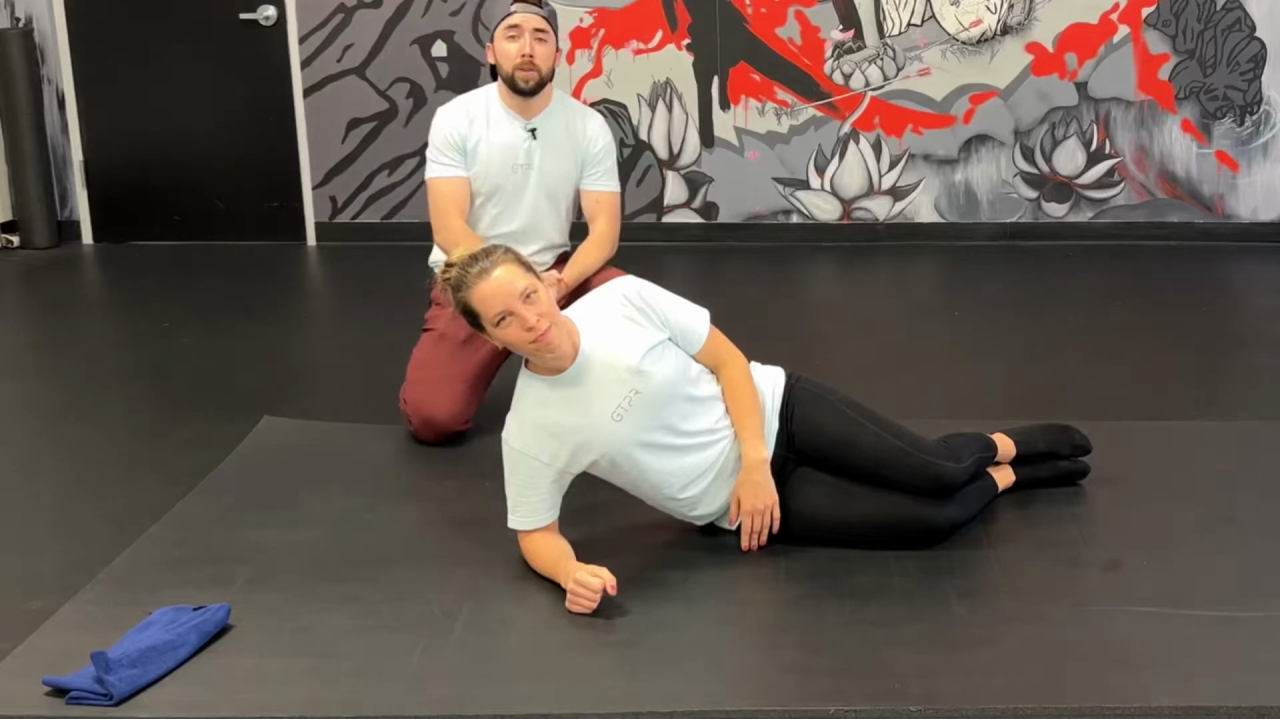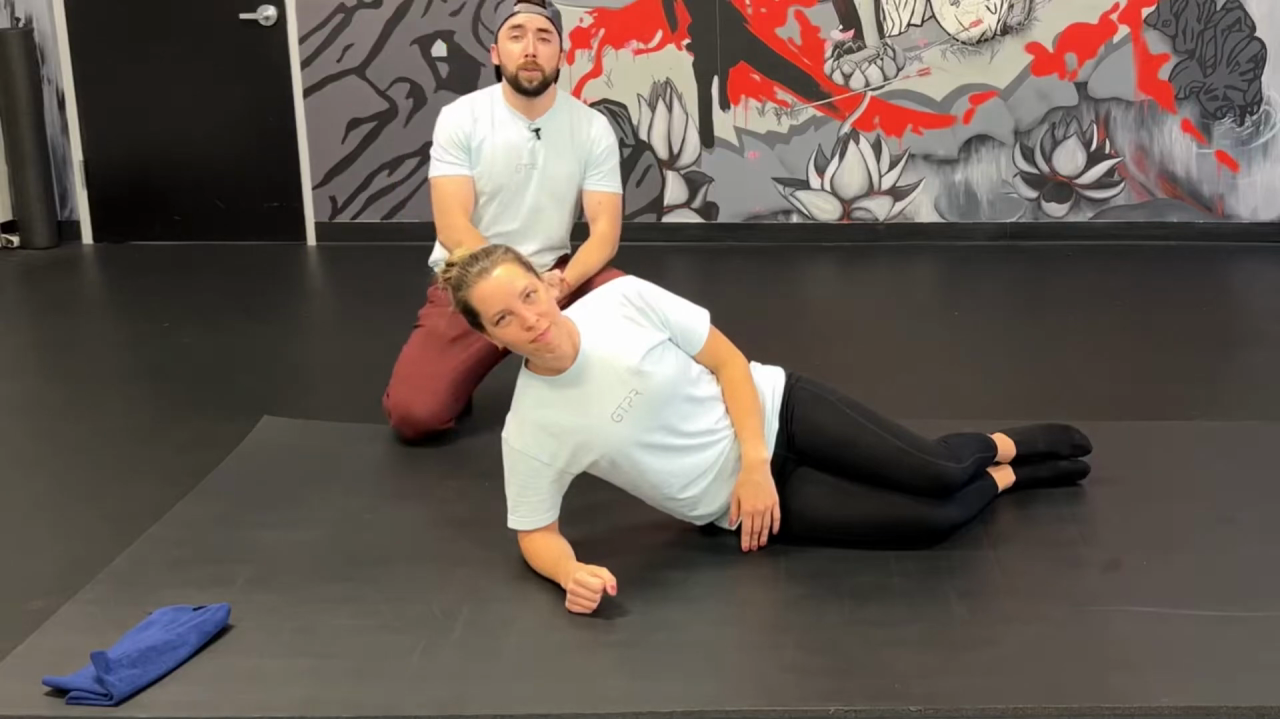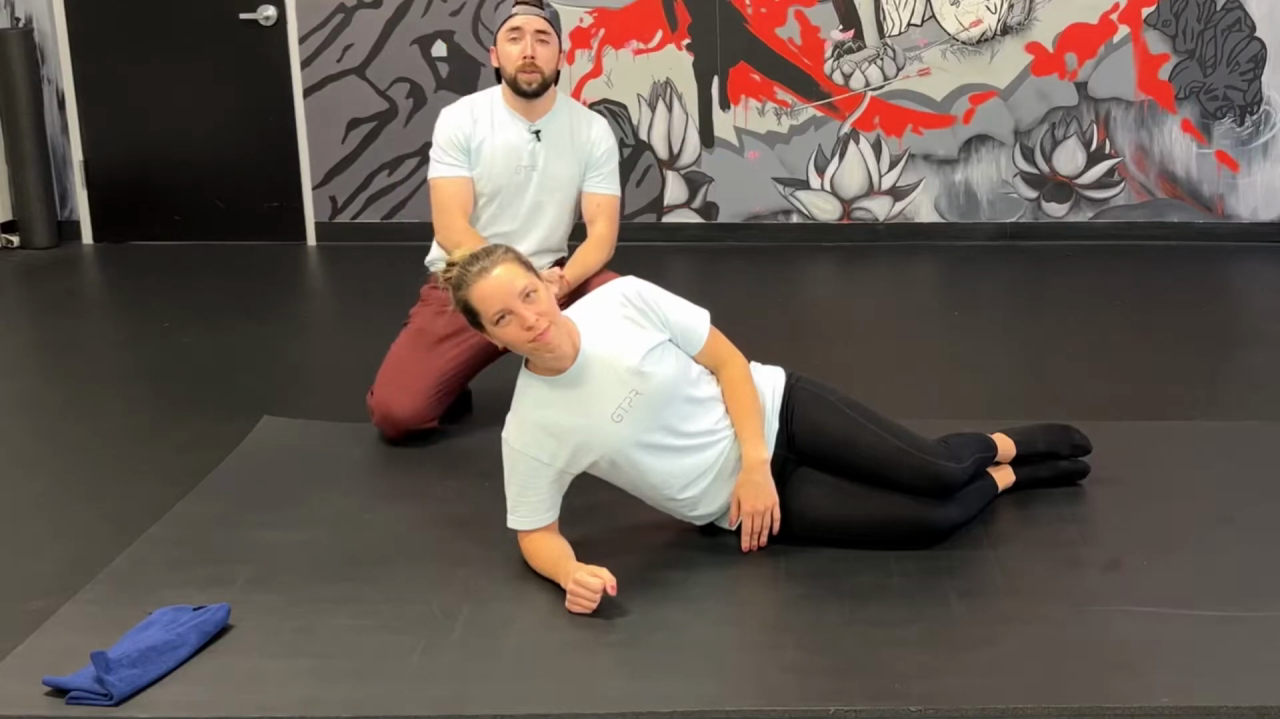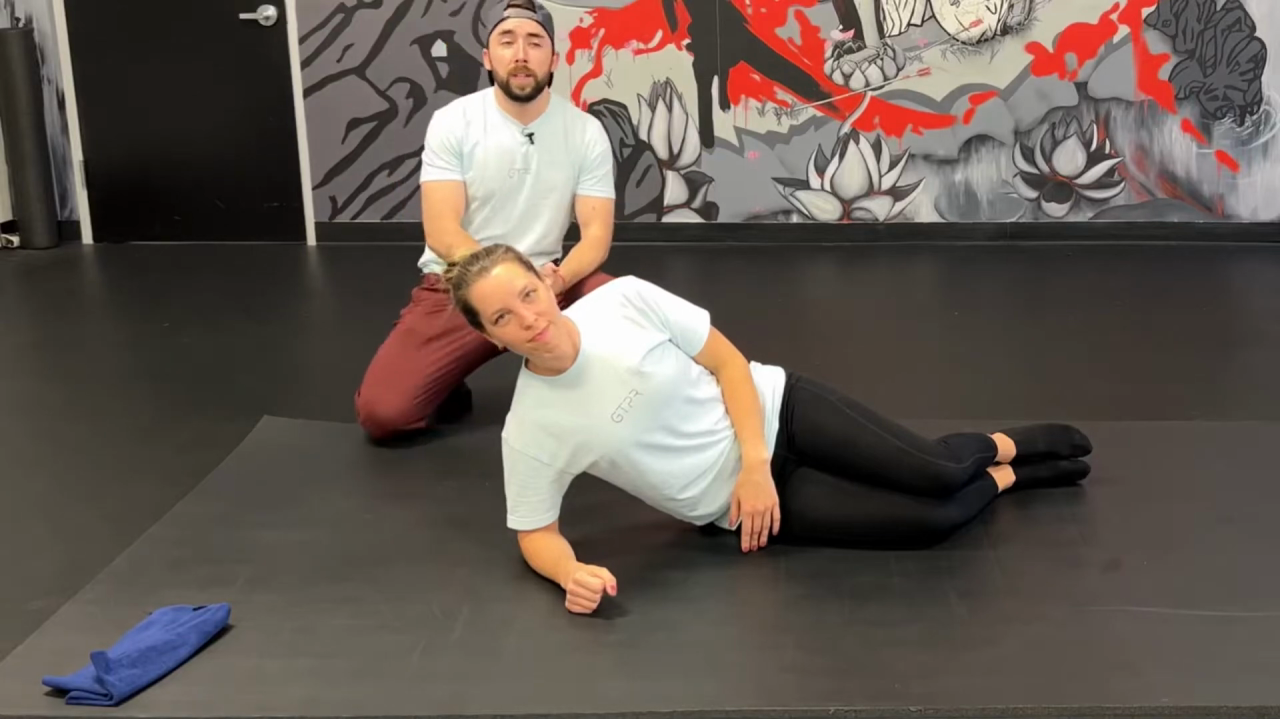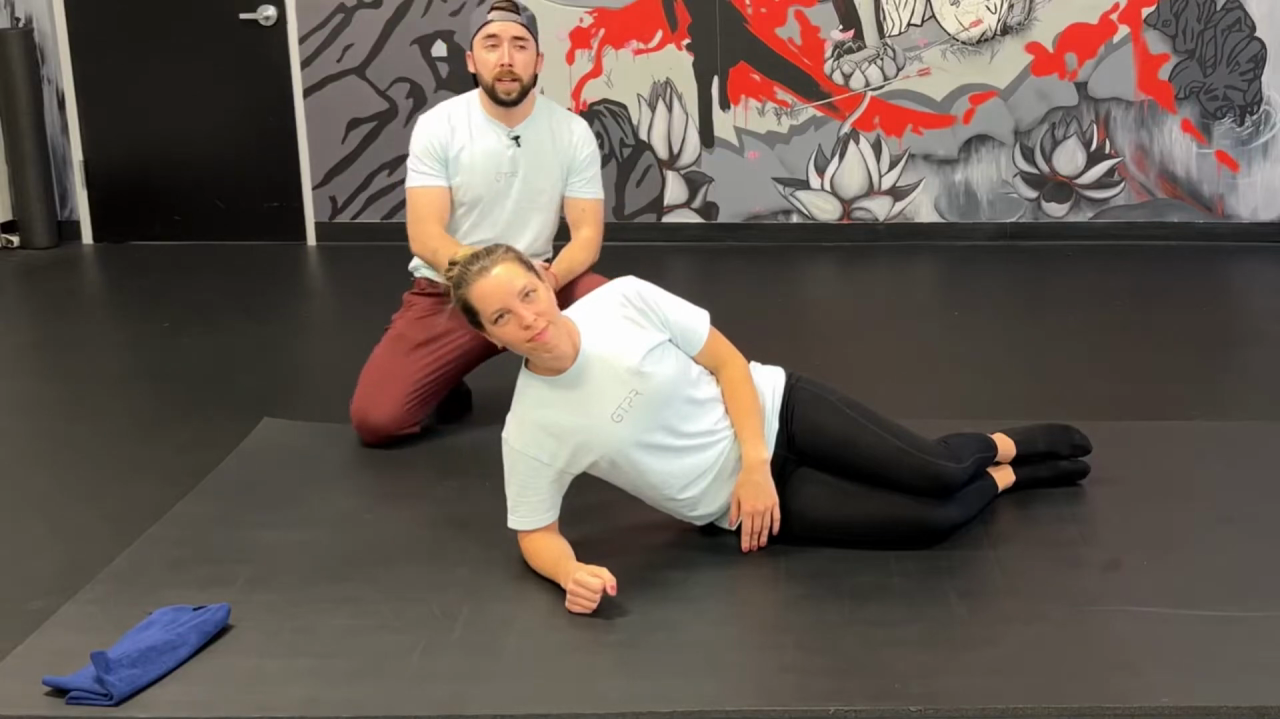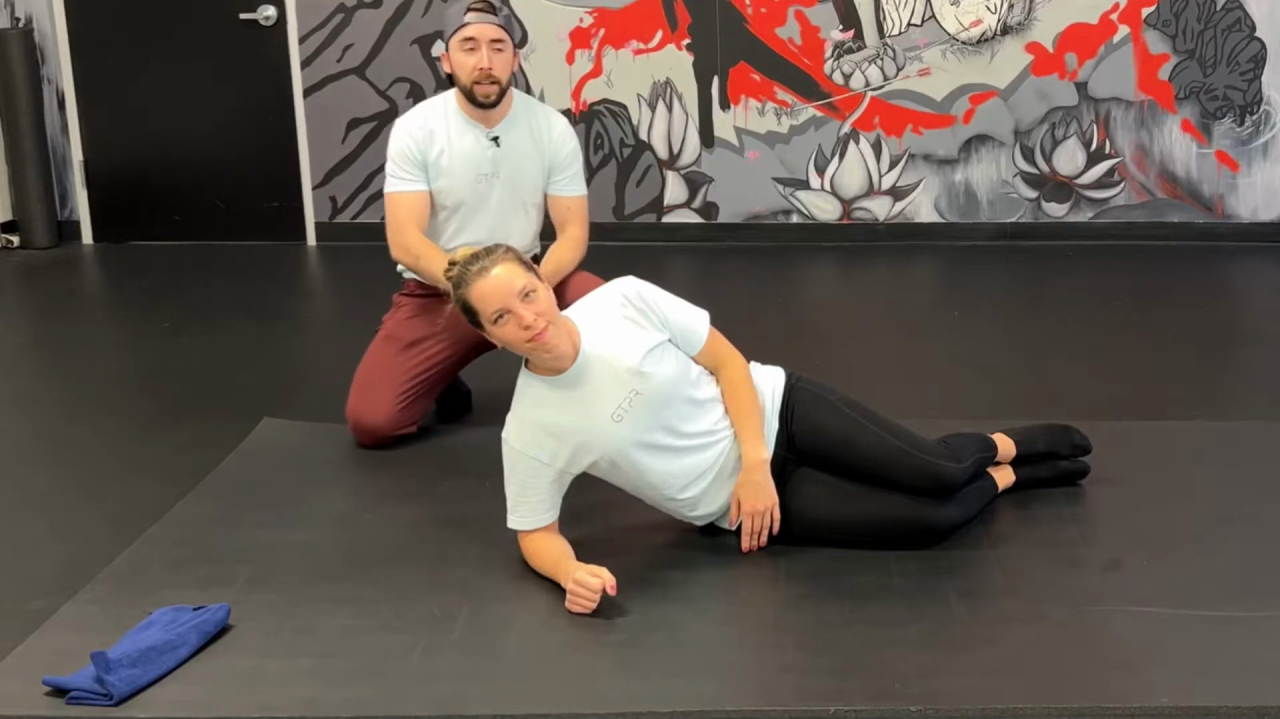
dt=0.1s
person 1, frame 1
left shoulder: (625, 298)
right shoulder: (529, 431)
left elbow: (730, 363)
right elbow: (536, 533)
left wrist: (755, 462)
right wrist: (571, 574)
left hip: (771, 410)
right hip: (729, 498)
left knee: (937, 475)
right knee: (931, 524)
left ankle: (1005, 444)
right ankle: (1006, 479)
person 1, frame 2
left shoulder: (625, 299)
right shoulder: (528, 431)
left elbow: (730, 362)
right elbow: (535, 533)
left wrist: (755, 462)
right wrist: (571, 573)
left hip: (771, 411)
right hip: (729, 500)
left knee: (937, 475)
right knee: (931, 522)
left ankle: (1005, 445)
right ankle: (1006, 479)
person 1, frame 3
left shoulder: (626, 298)
right shoulder: (529, 432)
left elbow: (730, 362)
right elbow: (536, 533)
left wrist: (755, 462)
right wrist: (571, 573)
left hip: (772, 410)
right hip: (727, 496)
left knee: (937, 471)
right knee: (931, 522)
left ankle: (1006, 445)
right ankle: (1006, 479)
person 1, frame 4
left shoulder: (625, 299)
right shoulder: (529, 432)
left elbow: (729, 363)
right elbow: (534, 533)
left wrist: (754, 462)
right wrist: (571, 573)
left hip: (772, 411)
right hip: (726, 499)
left knee: (936, 473)
right knee: (931, 522)
left ankle: (1006, 446)
right ankle: (1005, 479)
person 1, frame 5
left shoulder: (625, 298)
right shoulder: (529, 431)
left elbow: (729, 363)
right elbow: (535, 533)
left wrist: (754, 462)
right wrist: (570, 572)
left hip: (772, 409)
right hip: (726, 497)
left knee: (936, 472)
right knee: (929, 522)
left ankle: (1005, 444)
right ankle: (1004, 479)
person 1, frame 6
left shoulder: (625, 299)
right shoulder: (529, 431)
left elbow: (729, 363)
right elbow: (535, 533)
left wrist: (754, 462)
right wrist: (570, 572)
left hip: (773, 410)
right hip: (727, 498)
left knee: (937, 473)
right knee: (931, 522)
left ankle: (1006, 446)
right ankle: (1004, 478)
person 2, frame 1
left shoulder: (590, 128)
right shoulder: (455, 119)
left elbow: (604, 230)
right elbow: (450, 231)
left wrist: (560, 286)
left hip: (551, 273)
right knee: (433, 416)
right ankle: (466, 366)
person 2, frame 2
left shoulder: (594, 129)
right shoulder: (461, 118)
left elbow: (605, 231)
right elbow: (453, 228)
left wrist: (560, 286)
left hip: (551, 274)
right knee: (414, 415)
right ankle: (463, 365)
person 2, frame 3
left shoulder: (594, 131)
right shoulder: (459, 120)
left elbow: (603, 233)
right elbow: (452, 230)
left wrist: (561, 282)
left hip: (550, 278)
right knee: (396, 413)
right ankle: (454, 369)
person 2, frame 4
left shoulder: (587, 134)
right shoulder: (452, 122)
left elbow: (597, 235)
right elbow: (442, 234)
left wrist: (555, 281)
left hip: (544, 281)
right hip: (452, 288)
right knee: (382, 414)
right ankle: (448, 371)
person 2, frame 5
left shoulder: (573, 132)
right shoulder: (436, 127)
left elbow: (587, 234)
right elbow: (426, 238)
left wrist: (545, 283)
right hip: (445, 292)
right knee: (376, 420)
right ankle: (448, 372)
person 2, frame 6
left shoulder: (553, 129)
right shoulder: (414, 129)
left elbow: (573, 232)
right elbow: (405, 243)
right hip: (434, 292)
right knee: (371, 422)
right ankle: (443, 372)
